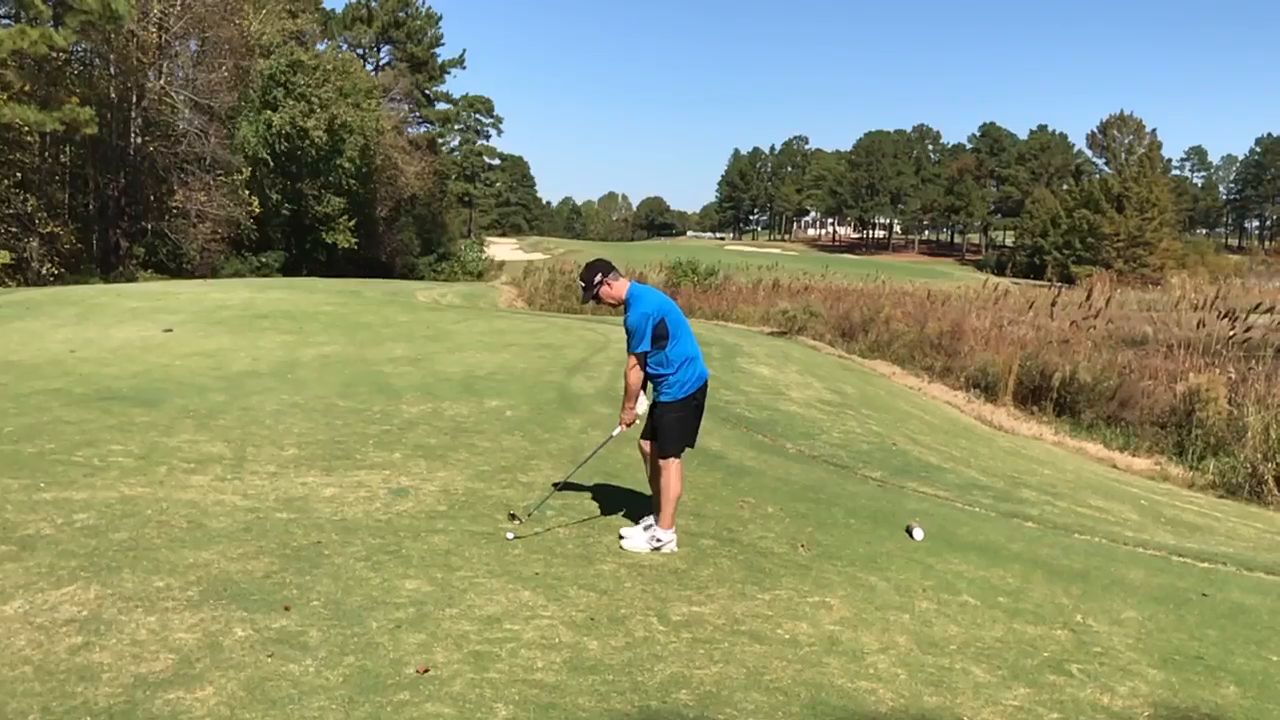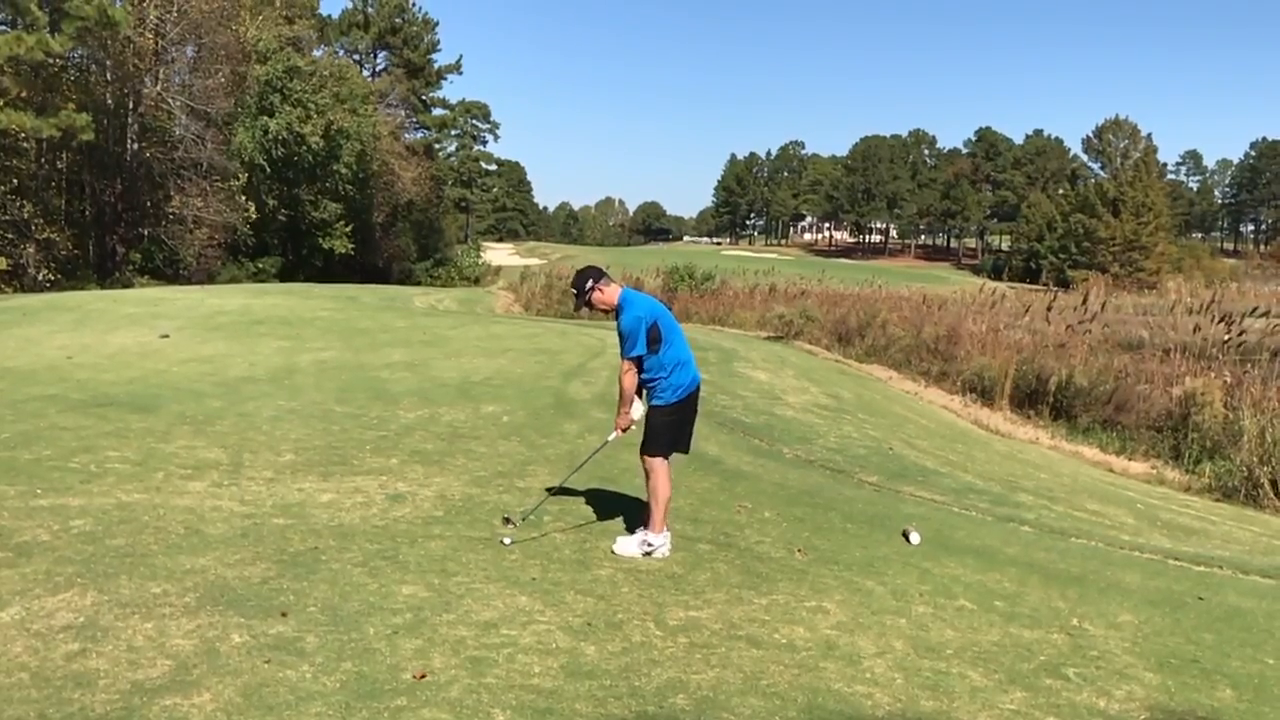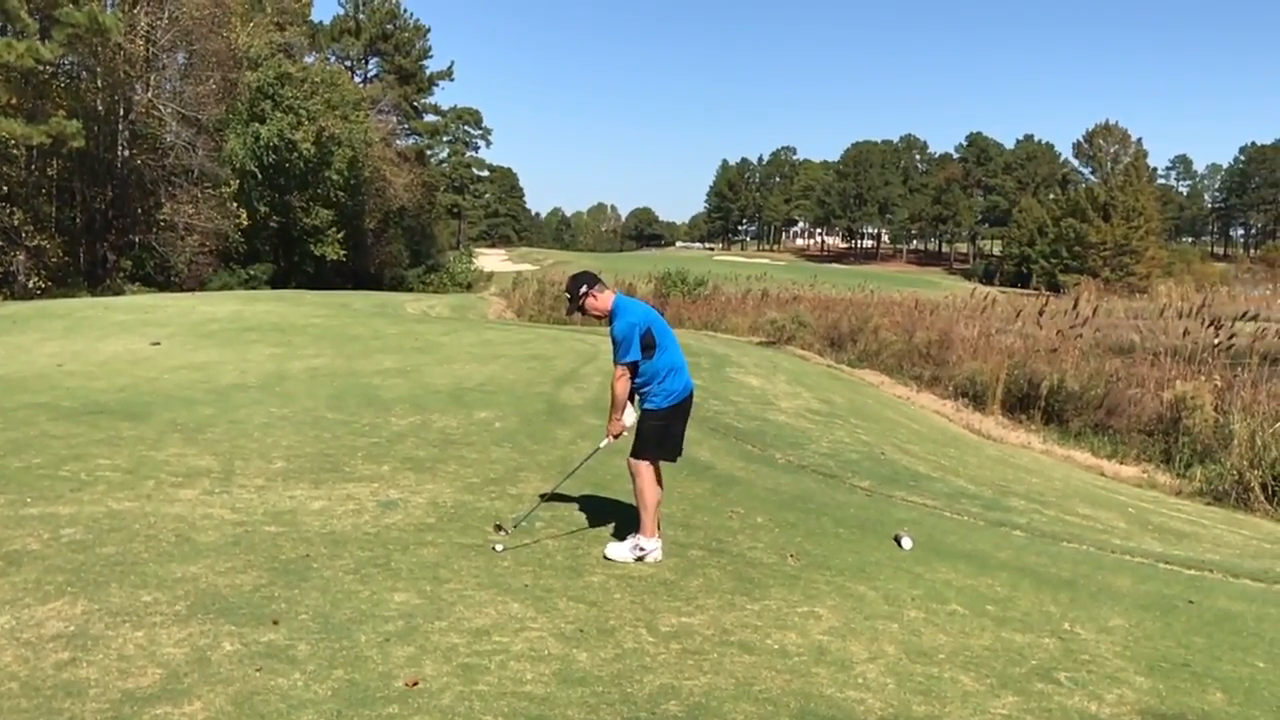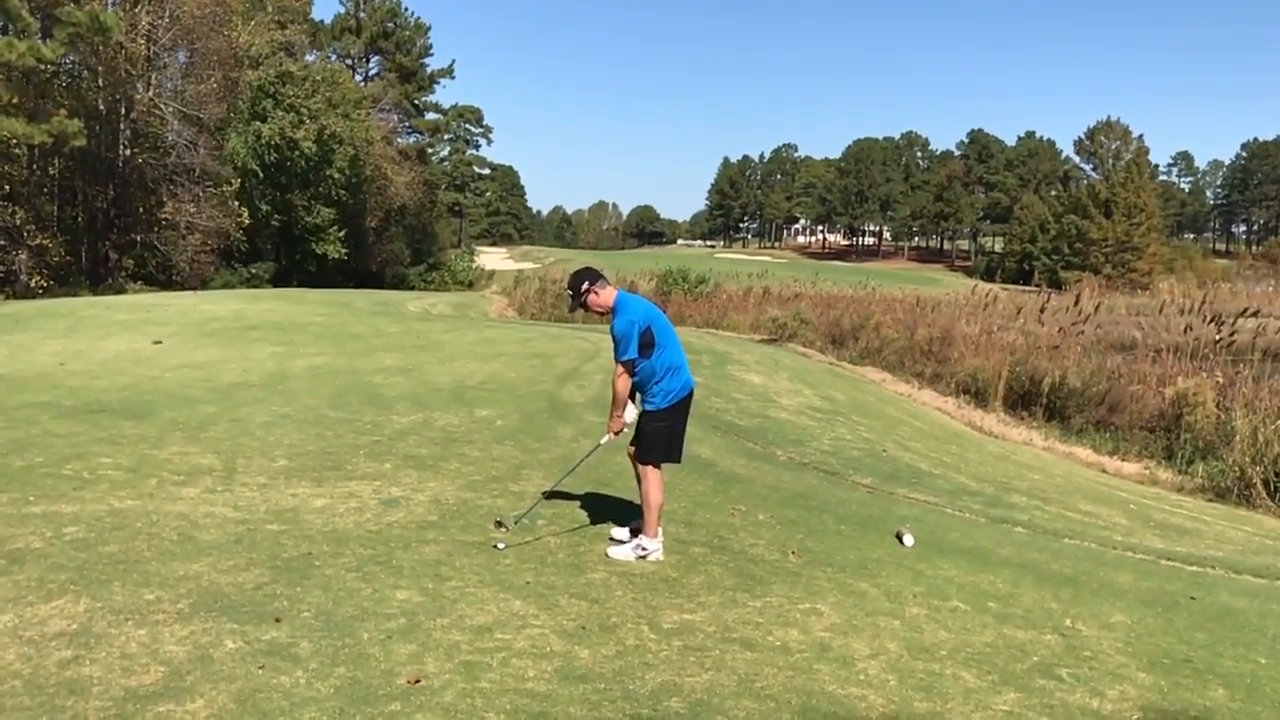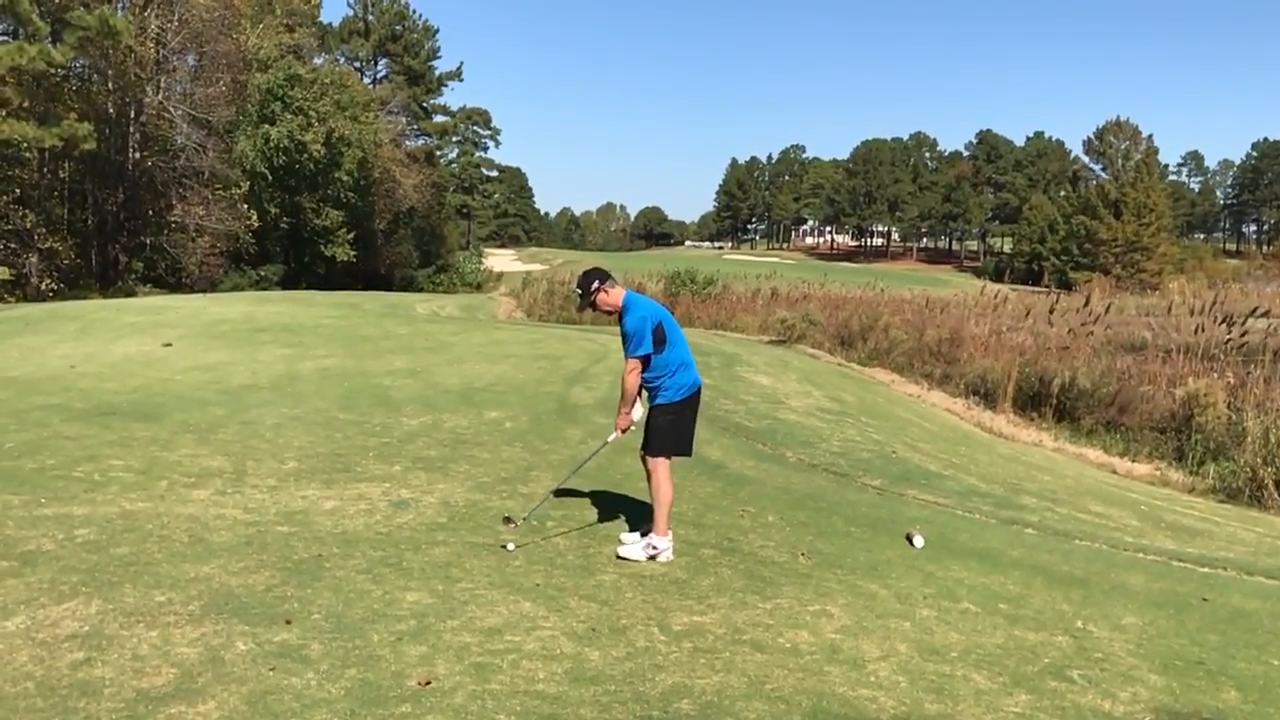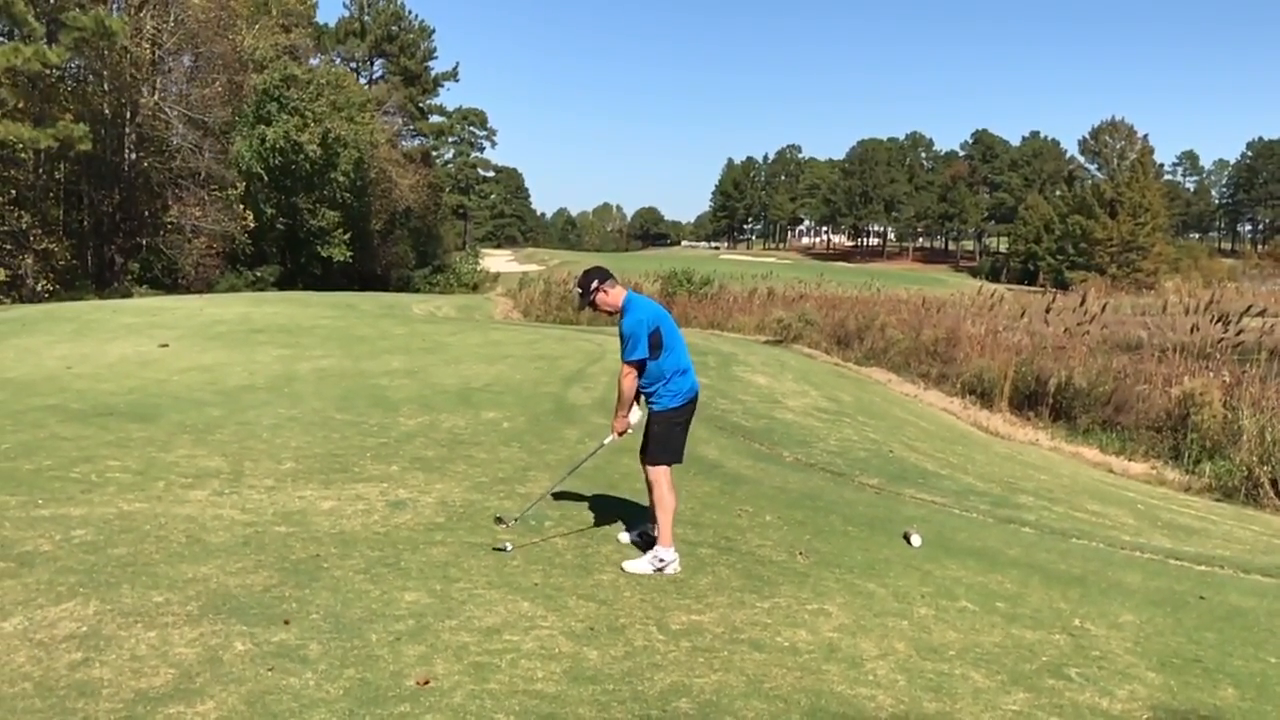
dt=0.5s
person 1, frame 1
left shoulder: (639, 309)
right shoulder: (640, 297)
left elbow: (635, 366)
right elbow: (644, 361)
left wrist: (627, 407)
right wrist: (635, 402)
left hip: (681, 386)
right hip: (674, 383)
left knee: (667, 457)
right knee: (649, 446)
left ankle: (664, 534)
right ankle: (658, 518)
person 1, frame 2
left shoulder: (632, 313)
right shoulder: (633, 303)
left elbow: (629, 370)
right elbow: (640, 365)
left wrist: (623, 412)
right wrist: (635, 402)
left hip: (673, 389)
right hip: (671, 388)
left knee: (655, 460)
right knee: (652, 458)
left ankle: (656, 538)
right ankle: (657, 528)
person 1, frame 3
left shoulder: (625, 320)
right shoulder: (626, 309)
left elbow: (622, 376)
right elbow: (632, 372)
left wrist: (615, 418)
right wrist: (625, 411)
left hip: (665, 395)
right hip: (665, 393)
left knee: (640, 463)
right knee: (647, 463)
left ankle: (647, 542)
right ankle: (649, 534)
person 1, frame 4
left shoulder: (625, 318)
right shoulder: (630, 305)
left elbow: (622, 374)
left wrist: (616, 416)
right wrist: (628, 405)
left hip: (665, 395)
right hip: (666, 391)
left knee: (648, 465)
right knee: (637, 454)
left ankle: (649, 543)
right ankle: (649, 526)
person 1, frame 5
left shoulder: (637, 315)
right shoulder: (632, 310)
left elbow: (633, 370)
right elbow: (640, 367)
left wrist: (624, 412)
right wrist: (631, 406)
left hip: (675, 392)
right hip: (667, 391)
left knee: (657, 461)
right knee: (649, 457)
left ankle: (659, 542)
right ankle: (659, 528)
person 1, frame 6
left shoulder: (634, 318)
right shoulder: (637, 306)
left elbow: (629, 374)
left wrist: (620, 416)
right wrist: (632, 407)
left hip: (671, 397)
right hip: (670, 394)
left knee: (658, 470)
right knee: (648, 460)
left ankle: (665, 553)
right ankle: (656, 527)
